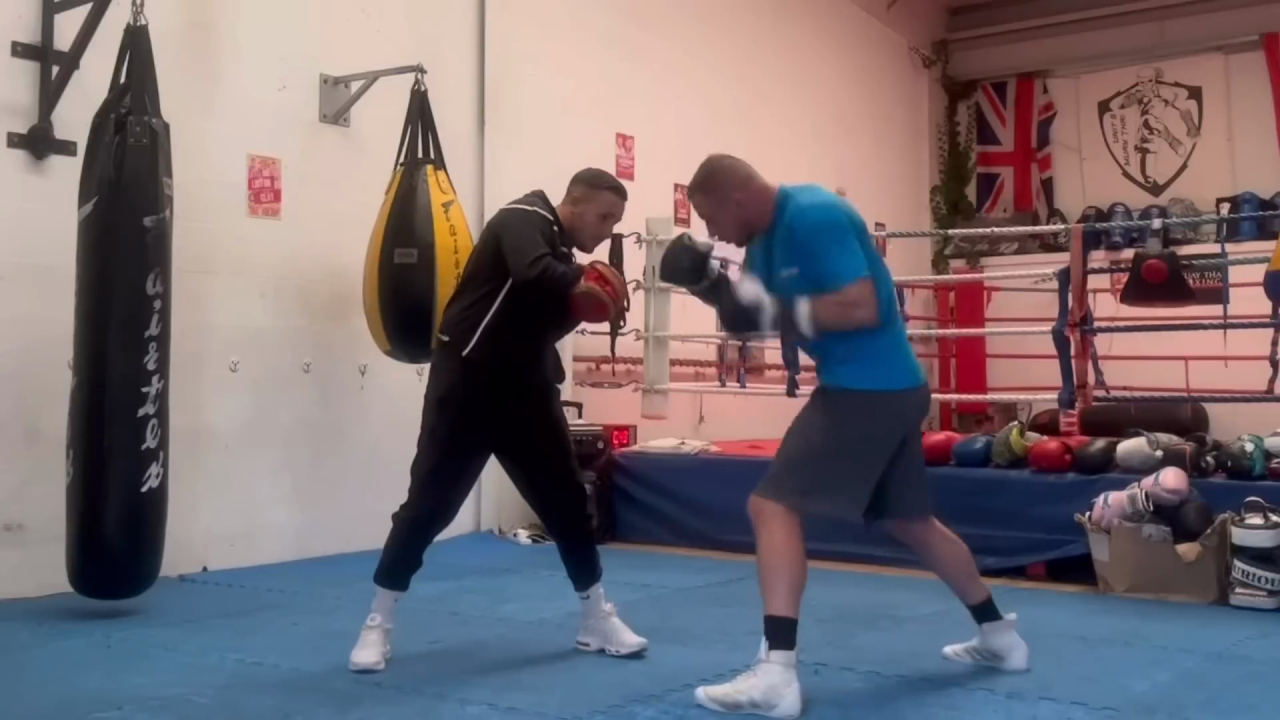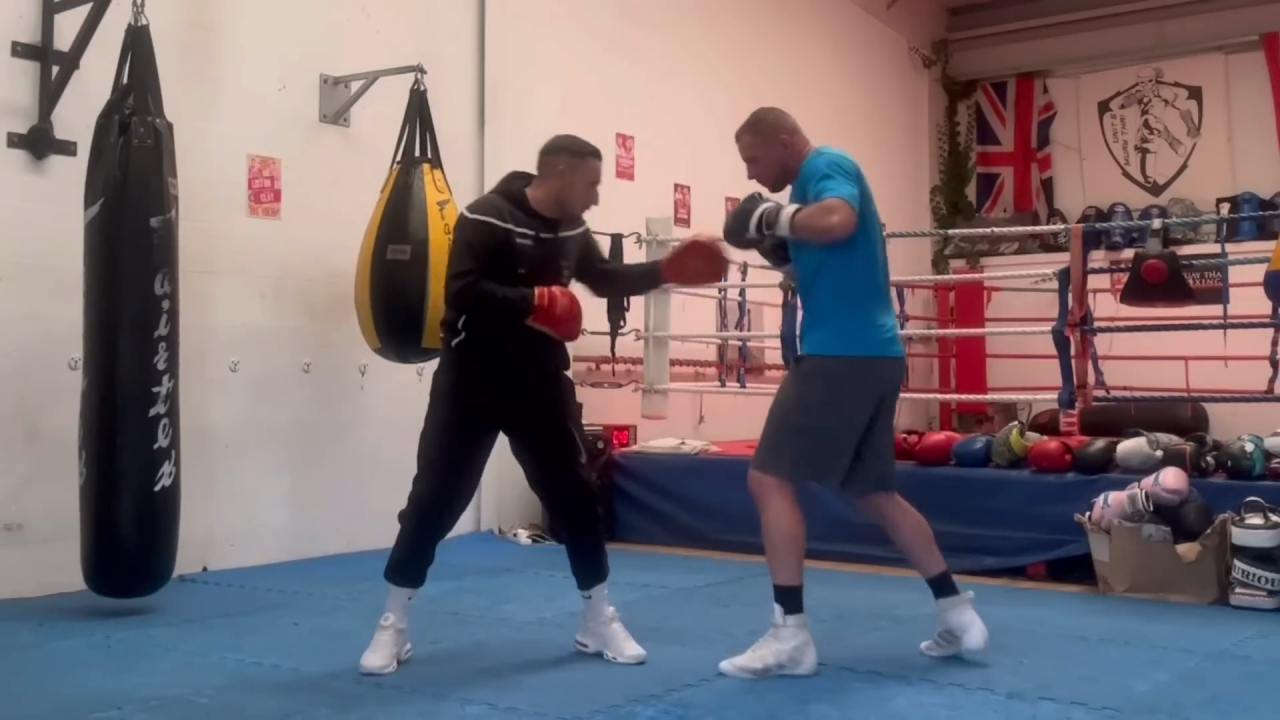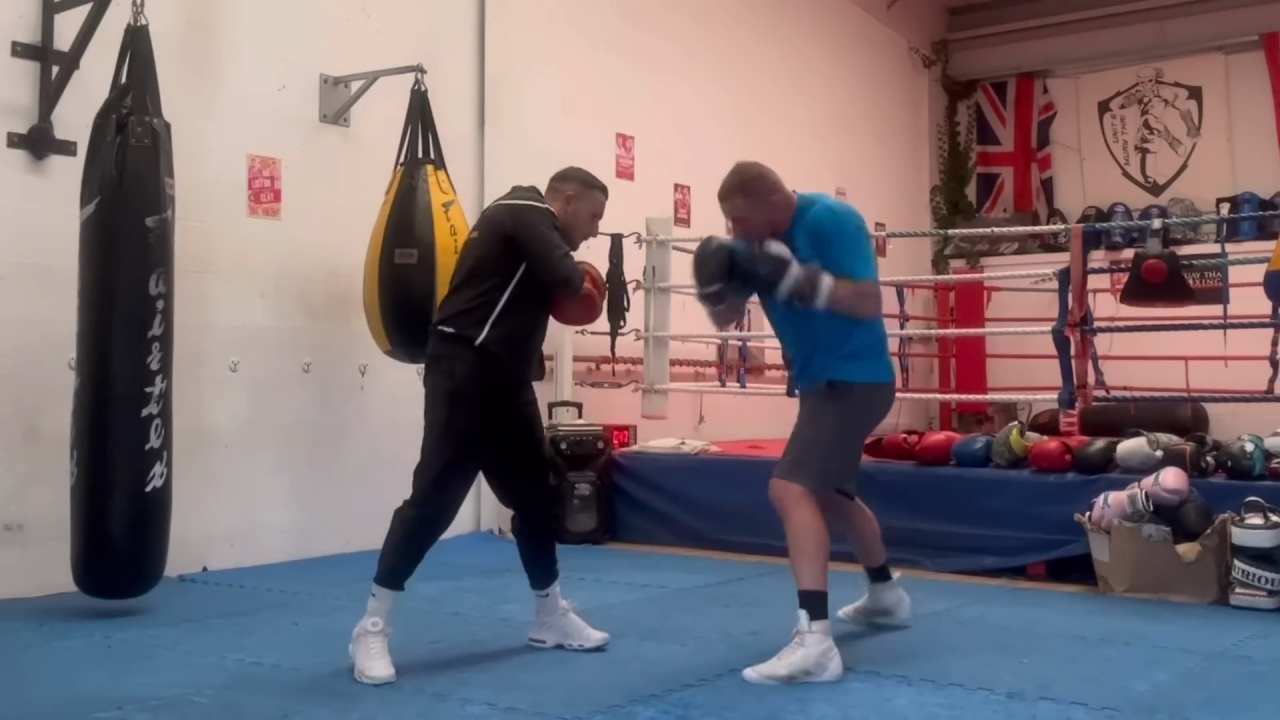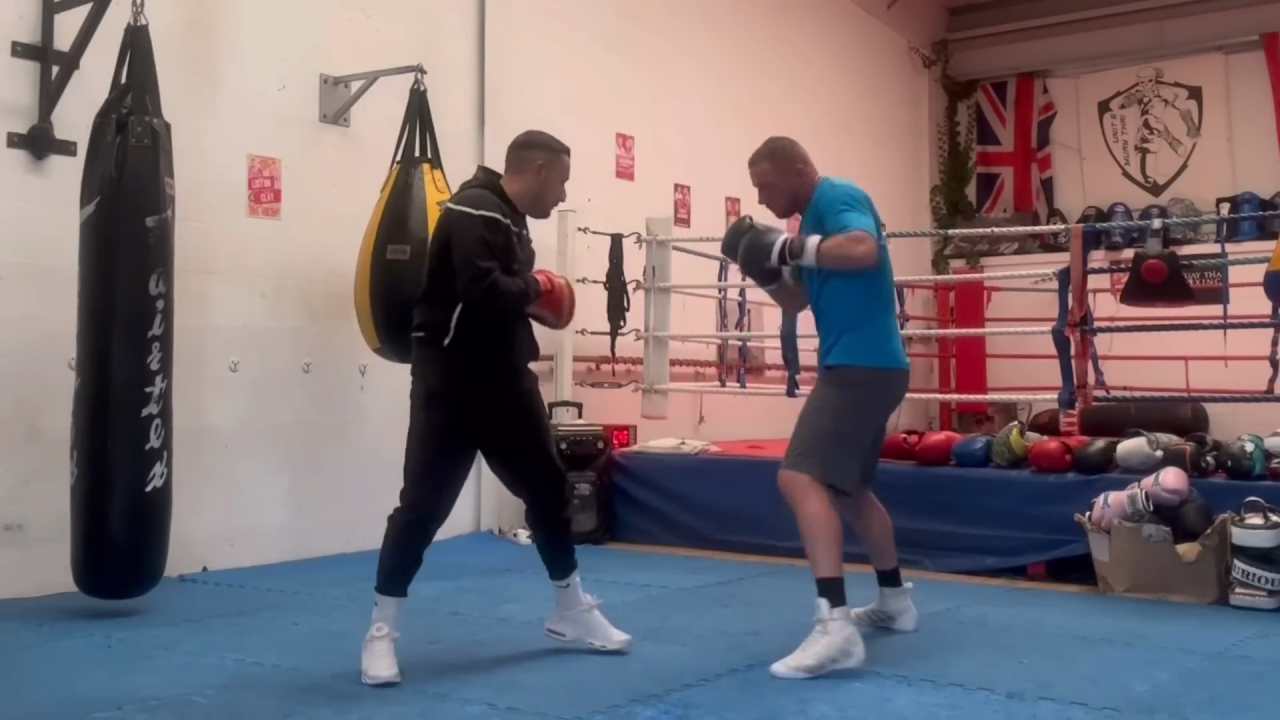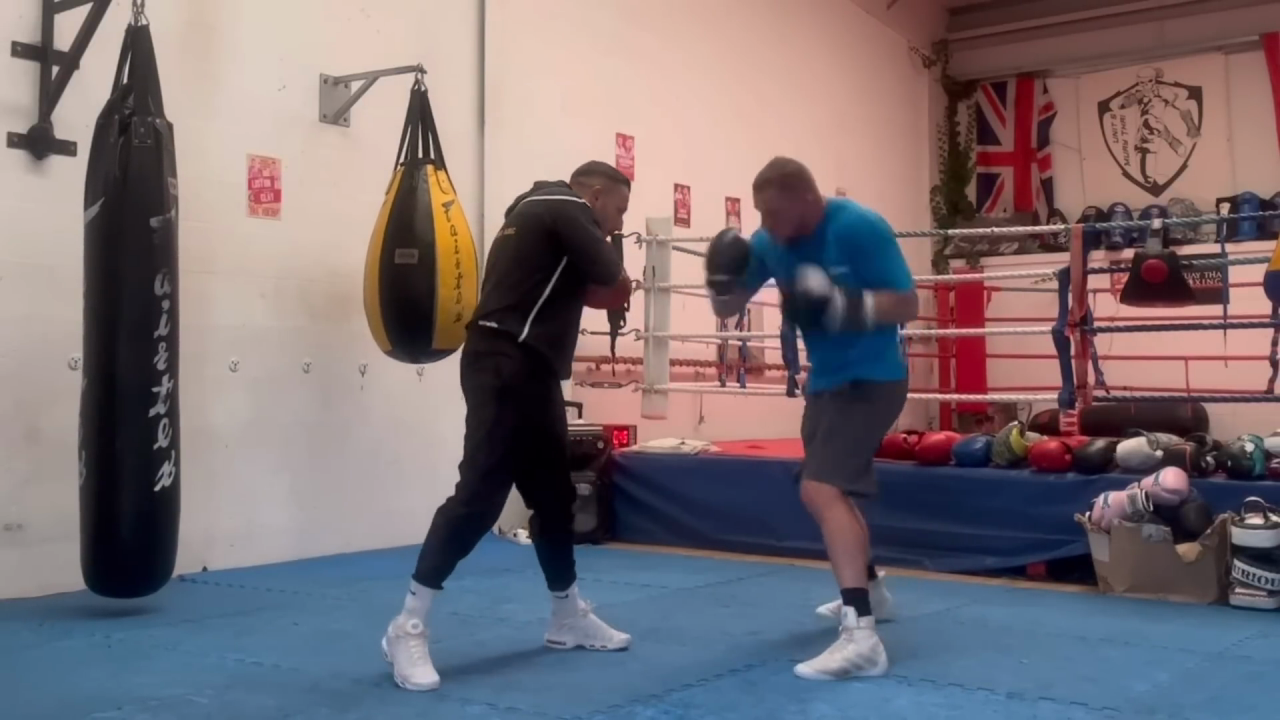
dt=1s
person 1, frame 1
left shoulder: (816, 215)
right shoulder: (774, 230)
left elbow: (862, 308)
right elbow: (749, 317)
left wrist: (778, 310)
right wrist: (711, 282)
left hip: (868, 388)
right hip: (896, 387)
left knee: (773, 505)
right knee: (908, 519)
left ankle: (776, 671)
right ankle: (998, 634)
person 1, frame 2
left shoulder: (824, 165)
right shoulder: (831, 175)
left elbow: (839, 220)
left wrist: (770, 218)
right wrist: (776, 241)
left hip: (838, 355)
right hip: (880, 356)
left knee: (769, 479)
right knee: (874, 492)
left ankle: (792, 635)
right ankle: (957, 612)
person 1, frame 3
left shoulder: (834, 220)
right shoulder: (761, 241)
left elbow: (868, 304)
right elbow: (724, 317)
left wrist: (796, 279)
right wrist: (715, 281)
left hip: (855, 378)
right hip: (822, 381)
left knee: (791, 490)
right knee: (833, 489)
left ankle: (814, 641)
right ankle: (885, 592)
person 1, frame 4
left shoulder: (838, 196)
right shoulder: (818, 210)
left elbow: (864, 250)
right elbow: (800, 297)
left wrist: (789, 248)
right wrist: (765, 260)
left hip: (859, 366)
right hip: (877, 366)
left knee: (801, 479)
right knee: (851, 485)
left ankle: (834, 627)
right ankle: (895, 599)
person 1, frame 5
left shoulder: (863, 228)
right shoulder: (771, 242)
left elbow: (906, 305)
right elbow: (728, 309)
left wrist: (843, 307)
right wrist: (722, 276)
left hip: (870, 380)
right hip: (826, 381)
left knee: (821, 491)
right knee: (829, 487)
left ankle: (860, 636)
right ankle: (867, 590)
person 2, frame 1
left shoulder: (561, 252)
right shoulder: (524, 220)
right elbow: (533, 278)
left wrist: (578, 303)
right wrist: (579, 280)
left hip: (527, 389)
right hip: (469, 381)
left knee: (566, 500)
right knee: (430, 502)
left ankle: (597, 618)
right ankle: (377, 624)
person 2, frame 2
left shoulder: (569, 229)
right shoulder: (486, 218)
left elbow: (608, 279)
right elbow: (464, 293)
left wrist: (670, 267)
right wrist: (532, 302)
left hip: (539, 380)
right hip: (473, 378)
left knee: (574, 496)
right knee: (434, 498)
left ankle: (599, 621)
right ankle: (392, 626)
person 2, frame 3
left shoulder: (529, 231)
right shoulder: (527, 213)
right elbow: (558, 275)
left wrist: (570, 292)
right wrist: (580, 280)
left hip: (506, 378)
right hip: (466, 372)
left knee: (535, 496)
right knee: (435, 496)
left ankle: (551, 616)
right ankle: (372, 628)
person 2, frame 4
left shoulder: (511, 217)
right shoulder: (473, 212)
right elbow: (479, 290)
left wrist: (537, 298)
right wrist: (535, 288)
left hip: (505, 374)
right hip: (450, 376)
left knee: (546, 486)
right knee: (425, 502)
left ankle: (572, 610)
right ankle: (381, 630)
person 2, frame 5
left shoulder: (540, 218)
right shoulder: (563, 207)
right elbow: (605, 271)
left wrist: (601, 281)
right wrist: (614, 273)
left hip: (530, 372)
right hip: (506, 369)
left knee: (554, 496)
right knee: (479, 495)
left ankle: (568, 616)
right ankle: (409, 627)
